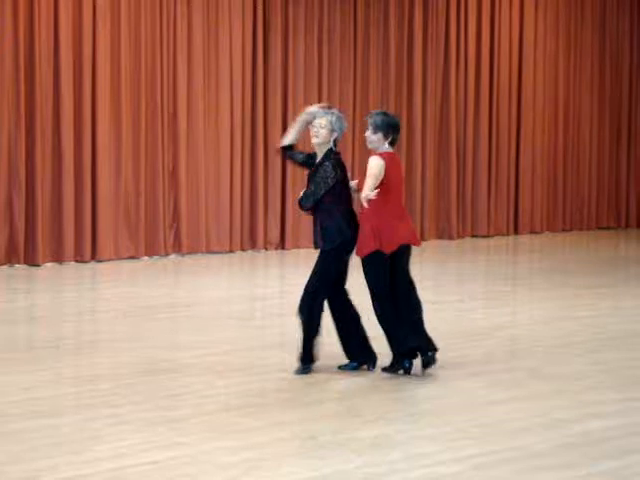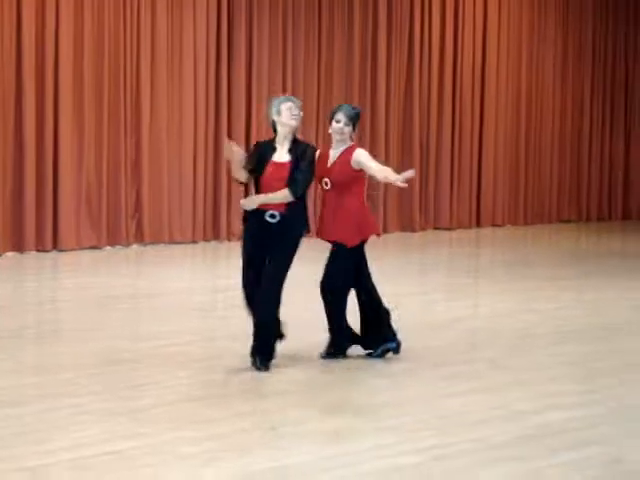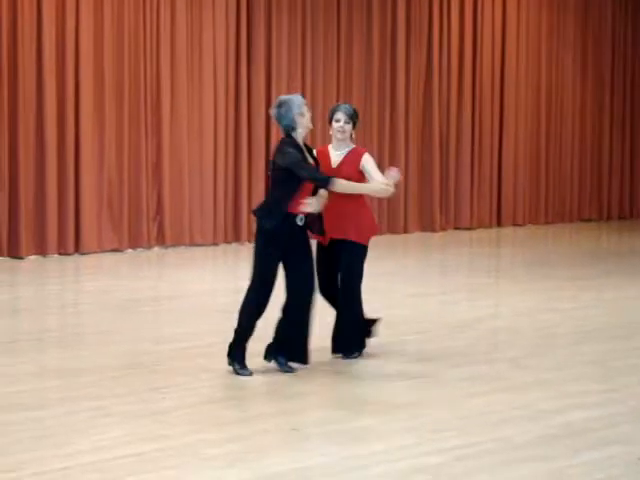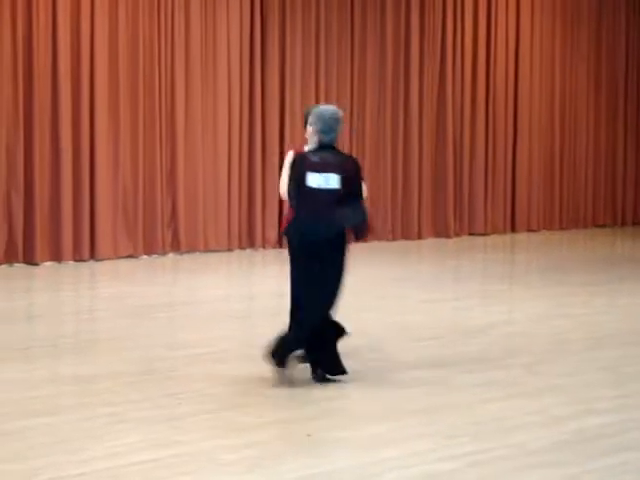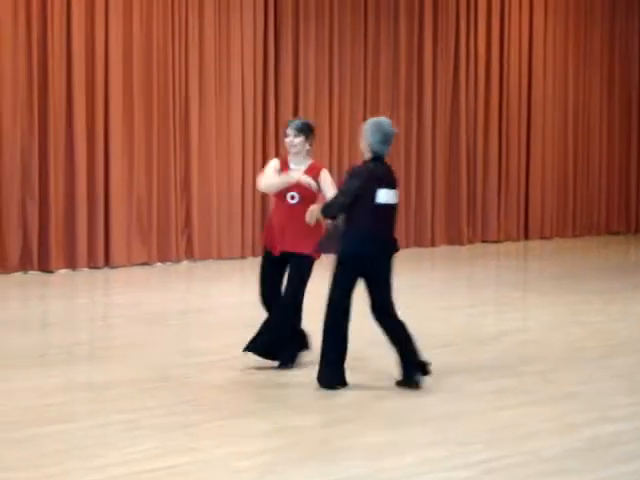
dt=0.3s
person 1, frame 1
left shoulder: (331, 165)
right shoulder: (318, 160)
left elbow: (306, 203)
right elbow: (285, 148)
left wrist: (305, 197)
right wrist: (304, 116)
left hip: (337, 237)
right hip: (336, 236)
left knee: (312, 296)
right knee: (335, 294)
left ankle: (307, 358)
right ankle: (361, 355)
person 1, frame 2
left shoulder: (305, 151)
right shoulder: (261, 148)
left elbow: (297, 191)
right elbow: (244, 176)
left wrist: (259, 200)
right wrist: (236, 161)
left hip: (288, 226)
right hip: (258, 224)
left knee: (270, 286)
right knee: (251, 284)
left ankle: (262, 351)
right ankle: (270, 331)
person 1, frame 3
left shoulder: (302, 149)
right shoulder: (287, 151)
left elbow: (320, 186)
right elbow: (322, 181)
left wrist: (314, 202)
right wrist: (370, 188)
left hip: (294, 226)
right hip: (274, 226)
left knee: (303, 288)
right knee: (261, 289)
left ankle: (282, 351)
right ankle: (237, 354)
person 1, frame 4
left shoulder: (301, 159)
right shoulder: (349, 164)
left elbow: (294, 198)
right elbow: (356, 199)
left hip: (303, 235)
right hip: (331, 237)
left knee: (308, 297)
right knee: (323, 299)
left ankle: (320, 364)
right ankle: (283, 349)
person 1, frame 5
left shoulder: (359, 174)
right shoulder: (388, 174)
left elbow: (333, 209)
left wrist: (317, 209)
left hip: (355, 249)
right hip: (380, 250)
left knee: (338, 309)
right knee: (384, 309)
left ankle: (331, 375)
right ankle: (411, 370)
person 2, frame 1
left shoulder: (377, 160)
right shoulder: (393, 160)
left elbow: (370, 184)
right elbow: (363, 184)
left wrist: (365, 194)
left hip: (379, 236)
right hip: (401, 234)
left knee: (382, 297)
right knee: (404, 291)
left ankle: (402, 354)
right ankle: (421, 346)
person 2, frame 2
left shoulder: (356, 154)
right shoulder: (322, 154)
left elbow: (379, 171)
left wrist: (397, 178)
left hip: (352, 226)
right hip: (334, 227)
left knee: (331, 284)
right knee: (361, 285)
left ankle: (340, 342)
right ankle: (384, 338)
person 2, frame 3
left shoulder: (361, 157)
right shoulder: (317, 154)
left wrist: (389, 182)
left hip: (354, 228)
right hip: (328, 228)
left knee: (349, 287)
right knee: (327, 286)
left ankle: (352, 343)
right ankle: (357, 327)
person 2, frame 4
left shoulder: (341, 162)
right shoulder: (295, 157)
left elbow: (355, 195)
right elbow: (286, 192)
right wrist: (321, 197)
left hip: (326, 233)
right hip: (300, 229)
left knee: (317, 290)
right knee: (301, 288)
left ankle: (318, 345)
right ankle: (311, 343)
person 2, frame 5
left shoulder: (319, 172)
right shoulder: (276, 165)
right elbow: (262, 185)
right wrist: (295, 178)
left hip: (304, 241)
right hip: (275, 238)
left knee: (291, 298)
right knee: (269, 295)
left ankle: (285, 352)
right ankle: (293, 340)
